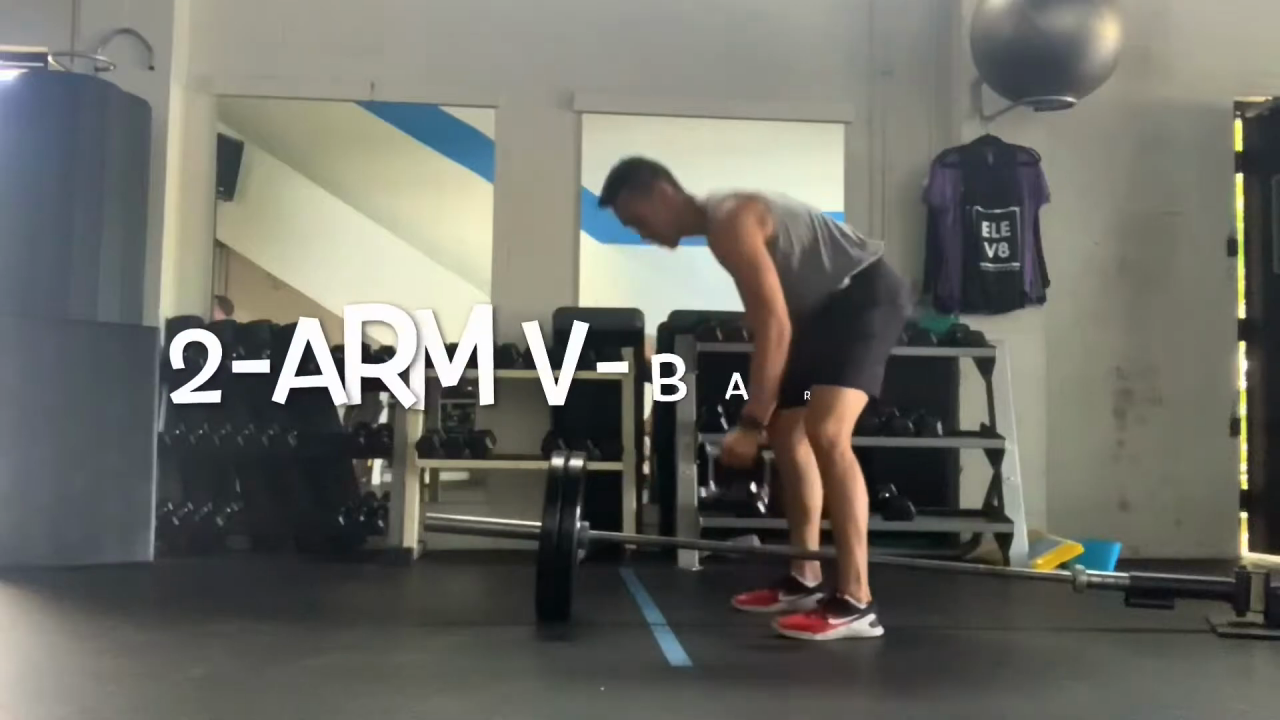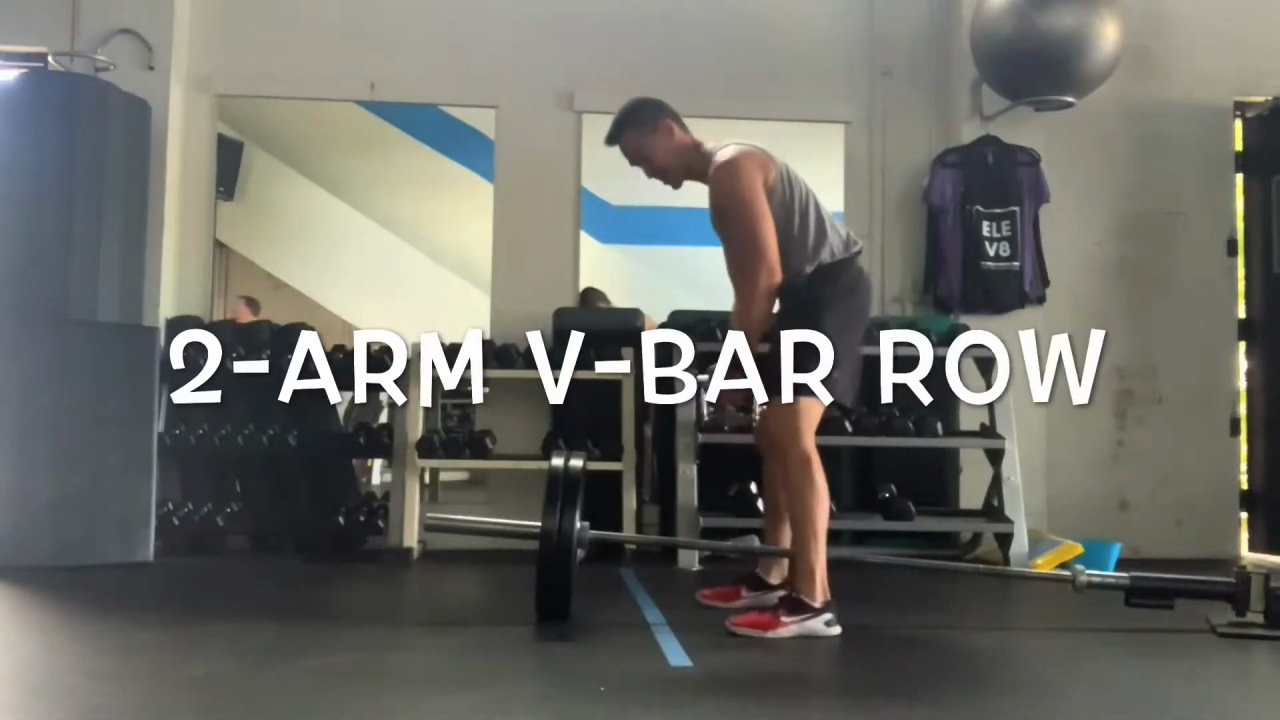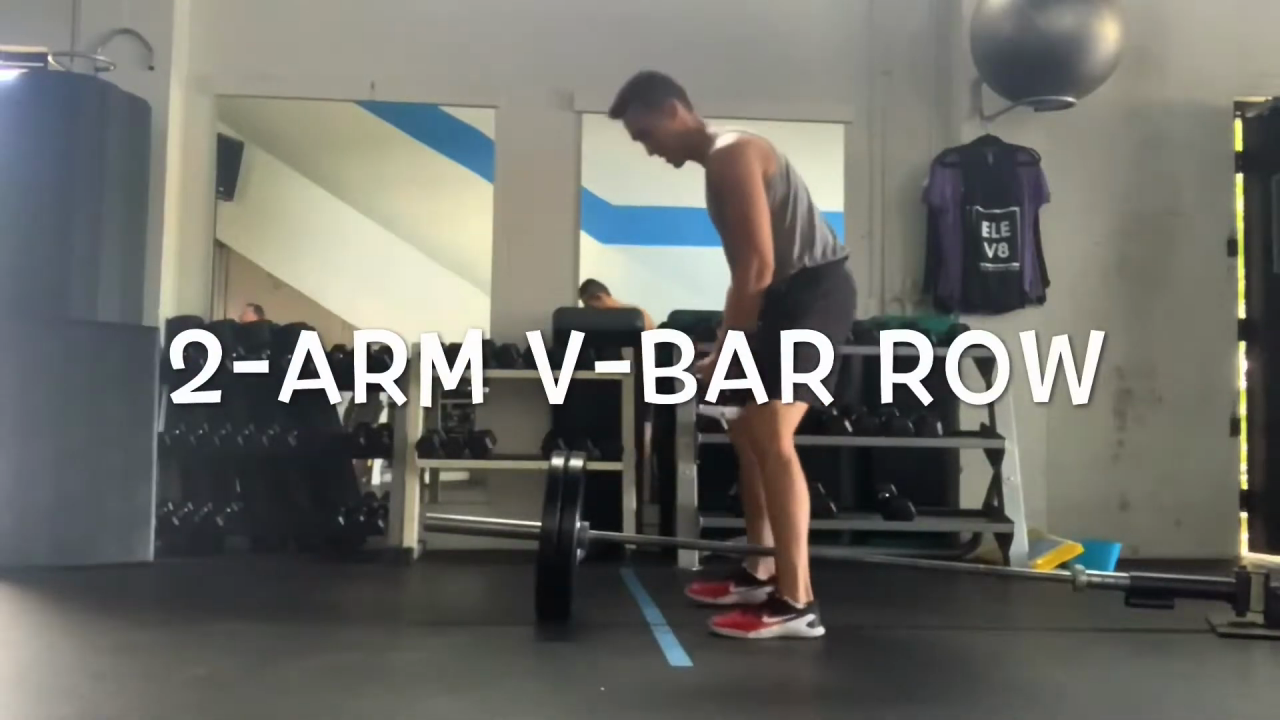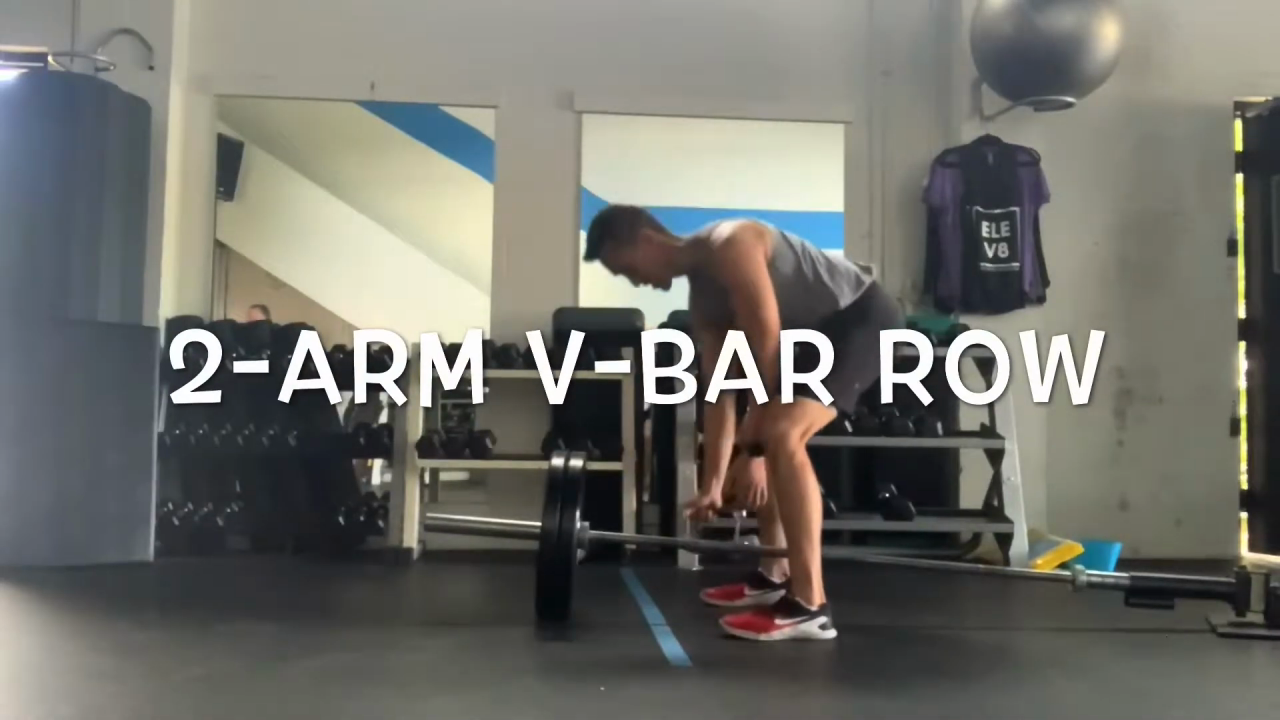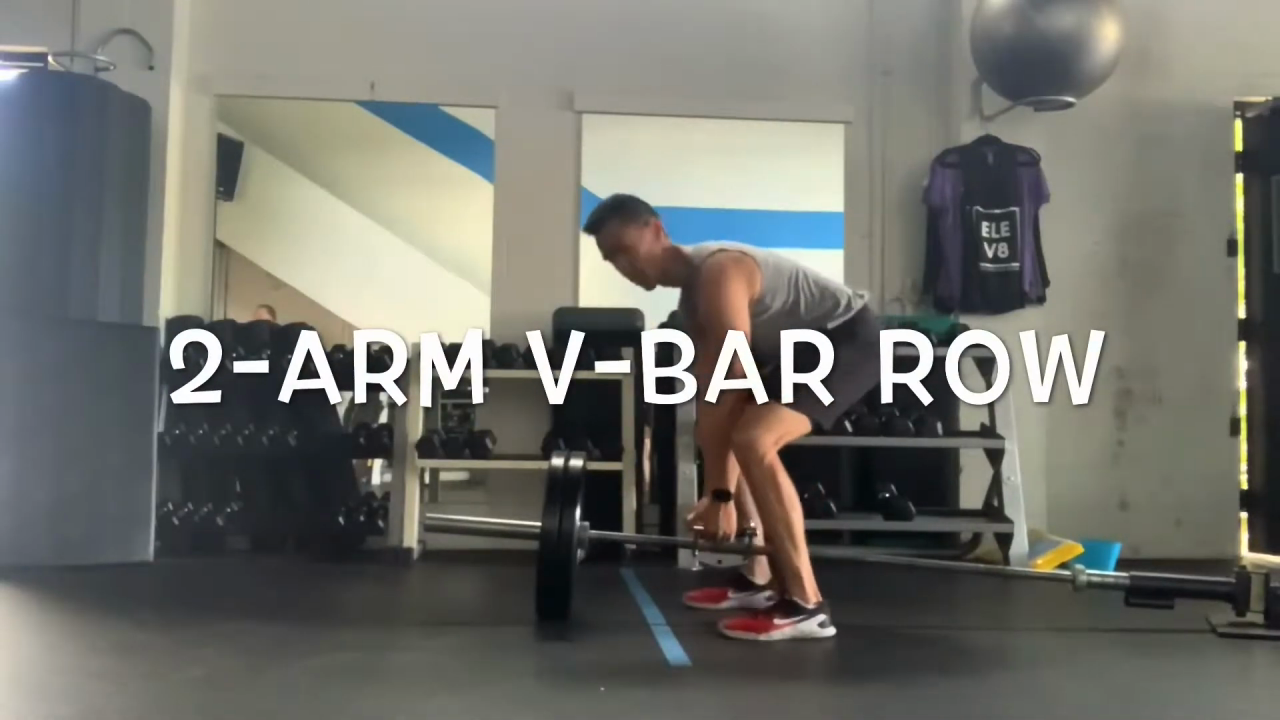
dt=0.7s
person 1, frame 1
left shoulder: (729, 222)
right shoulder: (715, 222)
left elbow: (774, 326)
right elbow: (772, 319)
left wrist: (752, 424)
left hip: (865, 294)
right hip: (827, 302)
left knee: (826, 433)
right knee: (787, 432)
left ankle: (855, 602)
right ankle: (804, 578)
person 1, frame 2
left shoulder: (731, 168)
right shoulder: (719, 183)
left elbow: (766, 274)
right elbow: (748, 281)
left hip: (831, 292)
right hip: (807, 295)
left knee: (791, 436)
right knee: (771, 435)
left ankle: (812, 601)
right ankle: (771, 577)
person 1, frame 3
left shoulder: (732, 154)
right shoulder: (717, 169)
left elbow: (759, 265)
right elbow: (746, 272)
left wrist: (725, 352)
right wrist: (725, 350)
left hip: (814, 292)
right hip: (792, 297)
left knee: (771, 436)
right knee: (749, 432)
left ankle: (796, 603)
right ankle: (760, 572)
person 1, frame 4
left shoulder: (728, 246)
right shoulder: (701, 296)
left elbow: (766, 344)
right elbow: (719, 390)
left wrist: (751, 450)
right wrist: (713, 483)
left hip: (861, 317)
right hip: (823, 327)
left knee: (780, 434)
right knee: (765, 433)
left ankle: (809, 605)
right ankle: (774, 574)
person 1, frame 5
left shoulder: (717, 275)
right shoulder: (690, 294)
left elbow: (729, 389)
right elbow: (708, 399)
left wrist: (722, 496)
right wrist: (714, 492)
left hip: (849, 337)
right hip: (809, 342)
left knee: (754, 440)
right knee: (730, 437)
left ankle: (804, 604)
right ankle: (758, 579)
